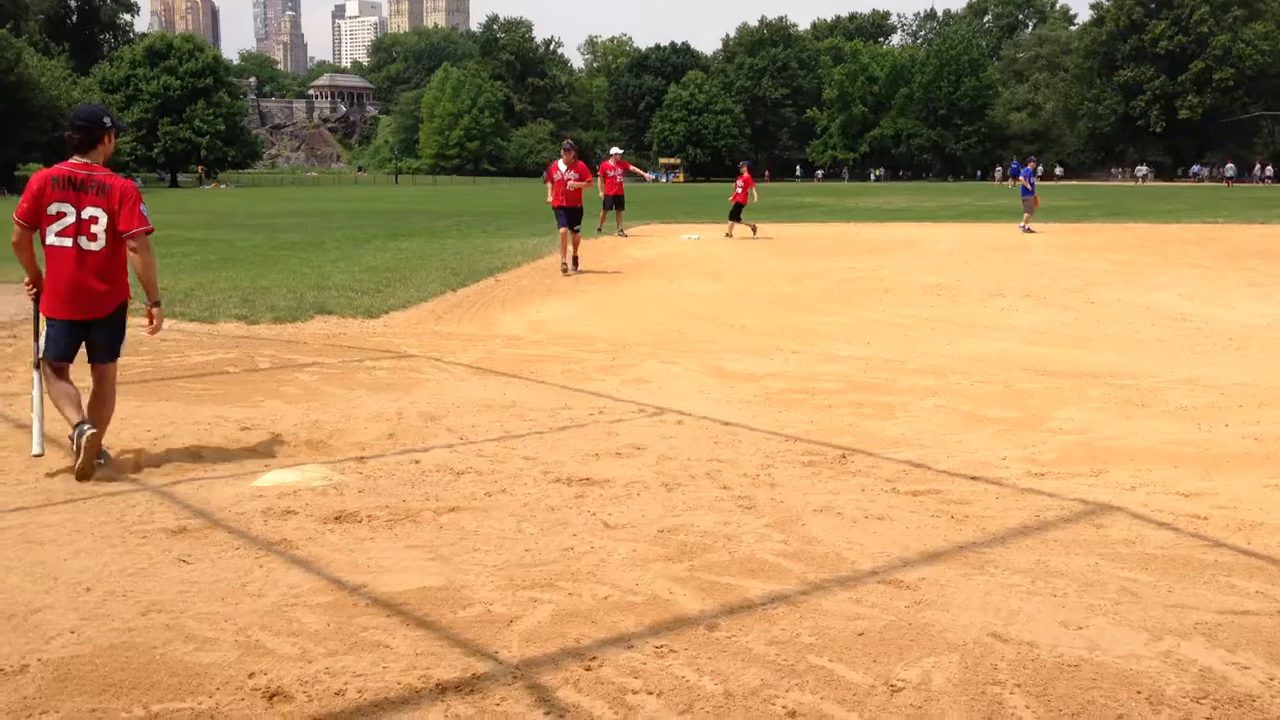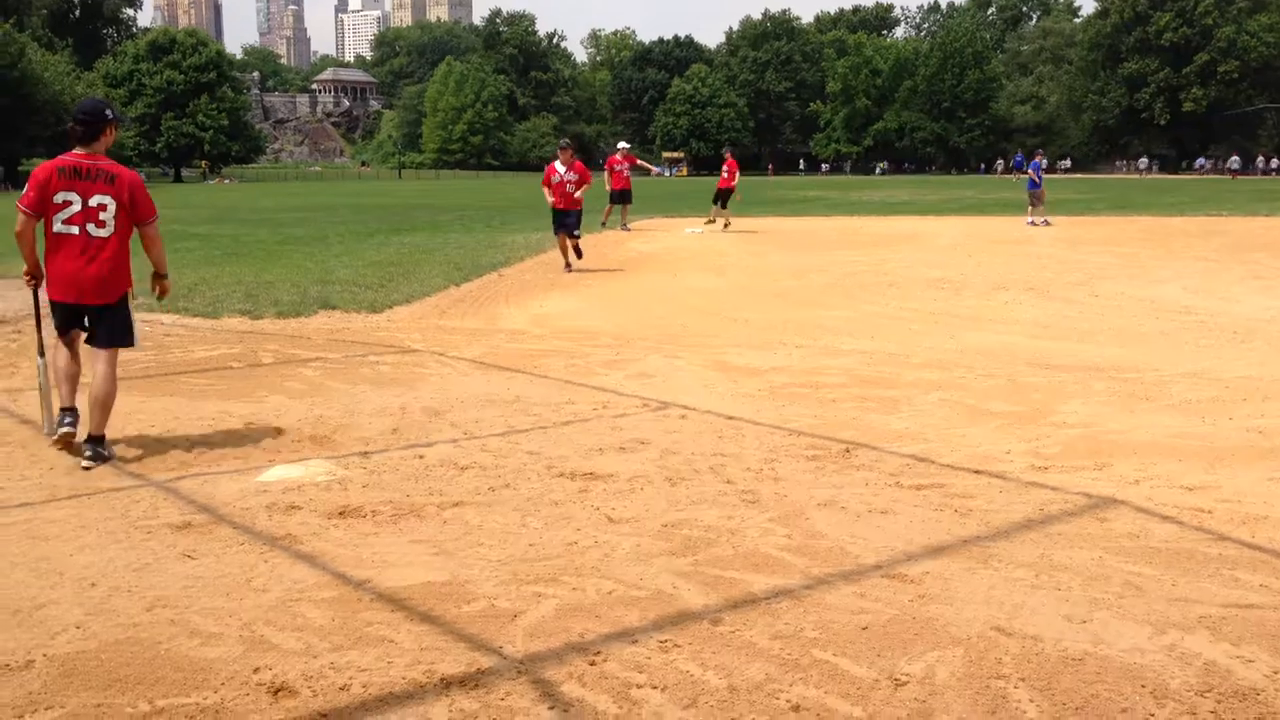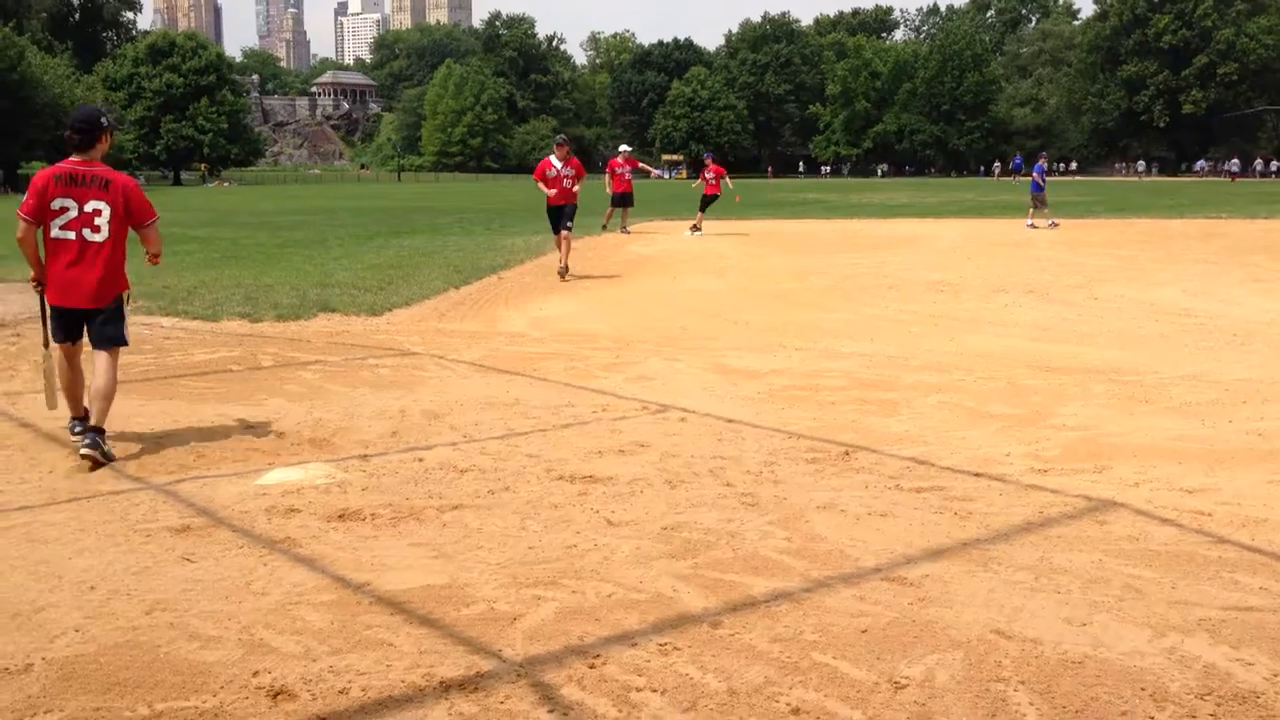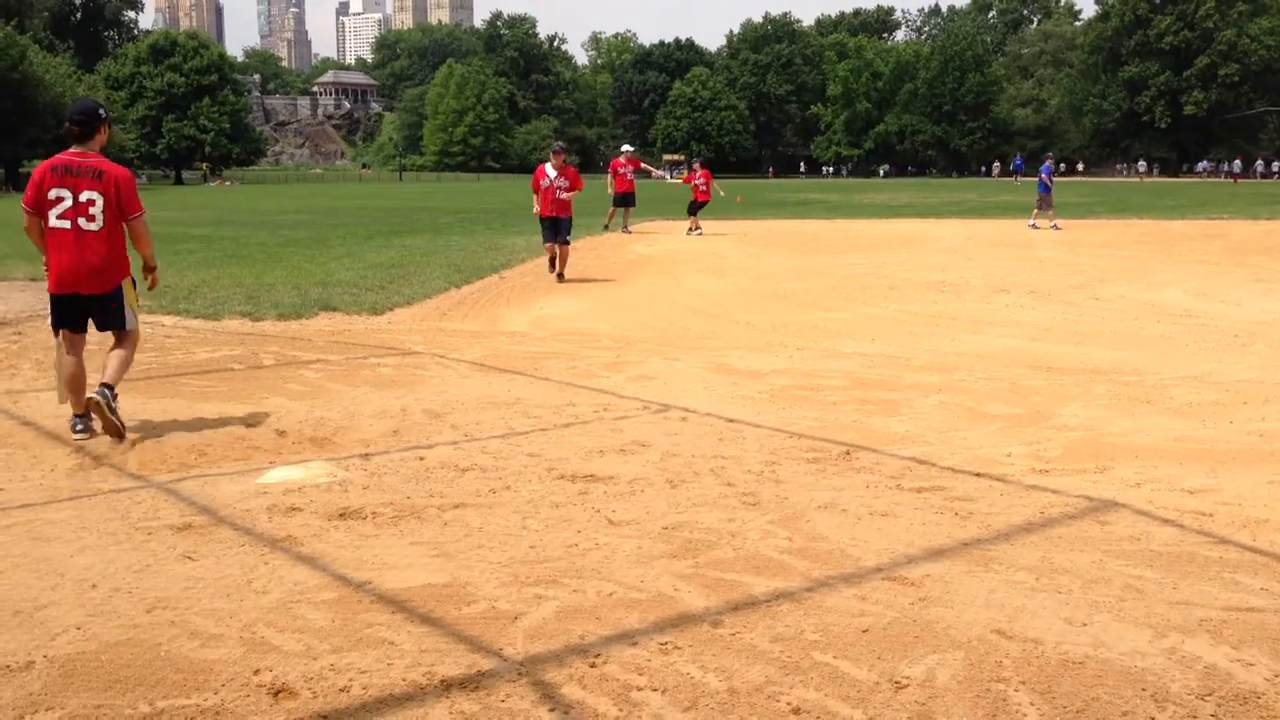
dt=0.2s
person 1, frame 1
left shoulder: (42, 181)
right shoulder: (121, 189)
left elbow: (20, 239)
right elbow: (138, 248)
left wrist: (34, 276)
right wrist: (153, 300)
left hip: (60, 297)
right hip: (108, 297)
left knee: (55, 372)
right knee: (104, 373)
left ankle: (82, 428)
right ankle: (94, 448)
person 1, frame 2
left shoulder: (47, 172)
right shoulder: (127, 179)
left elbow: (23, 228)
right elbow: (150, 235)
left wrist: (32, 266)
right wrist: (161, 273)
left hip: (63, 282)
right hip: (110, 285)
left knee: (66, 341)
right knee: (105, 359)
left ankle: (67, 414)
right ankle: (95, 442)
person 1, frame 3
left shoulder: (45, 179)
right shoulder: (123, 184)
left elbow: (24, 234)
right elbow: (150, 234)
left wrist: (38, 270)
right wrist: (156, 252)
left hip: (61, 286)
right hip: (106, 288)
left knee: (68, 352)
right knee: (105, 359)
left ankle: (78, 420)
right ankle: (94, 434)
person 1, frame 4
left shoulder: (45, 171)
right shoulder: (117, 175)
left elbow: (30, 224)
right elbow: (137, 230)
right wrist: (150, 263)
left hip: (63, 276)
right hip: (109, 275)
left knee: (71, 345)
right knee: (127, 337)
left ankle: (80, 418)
right ankle: (106, 391)
